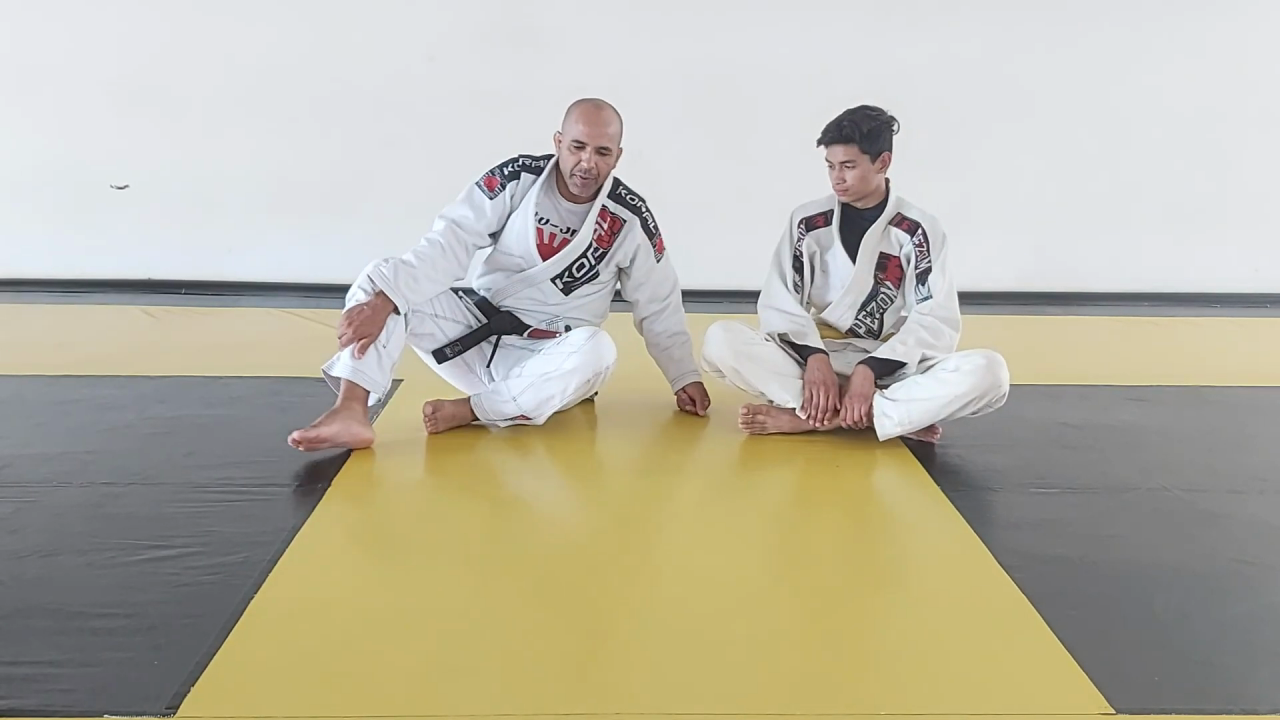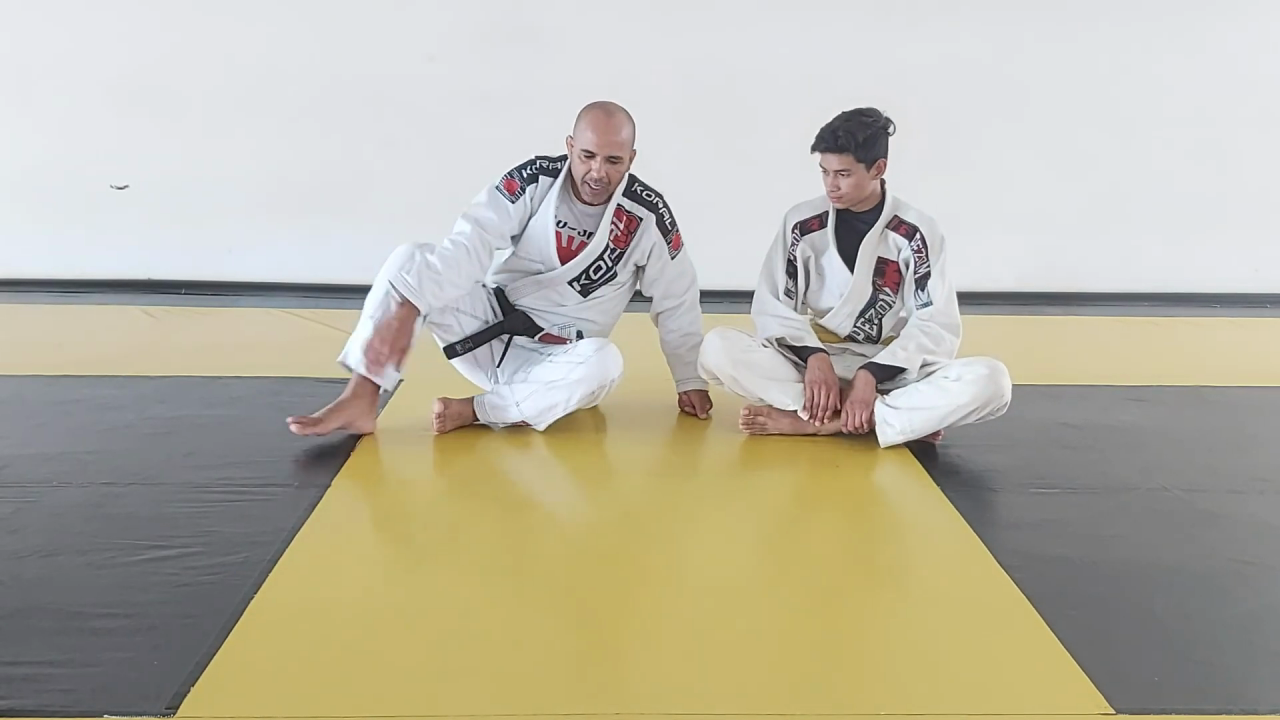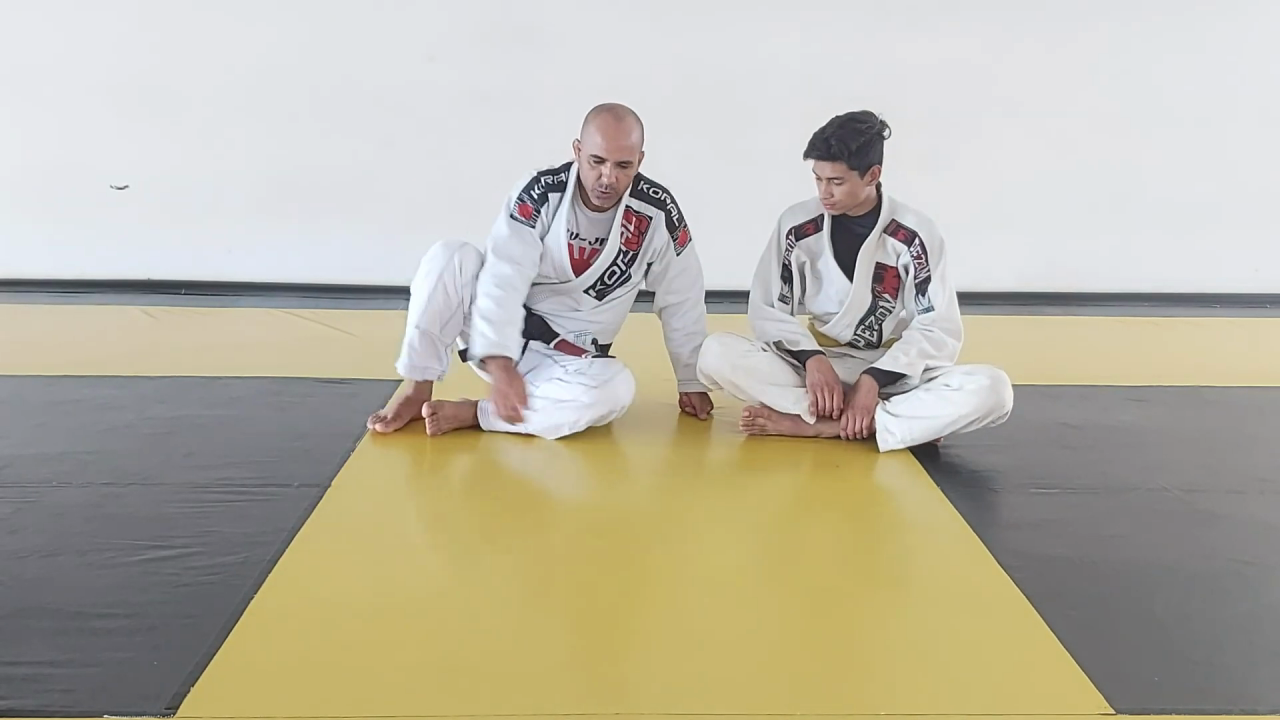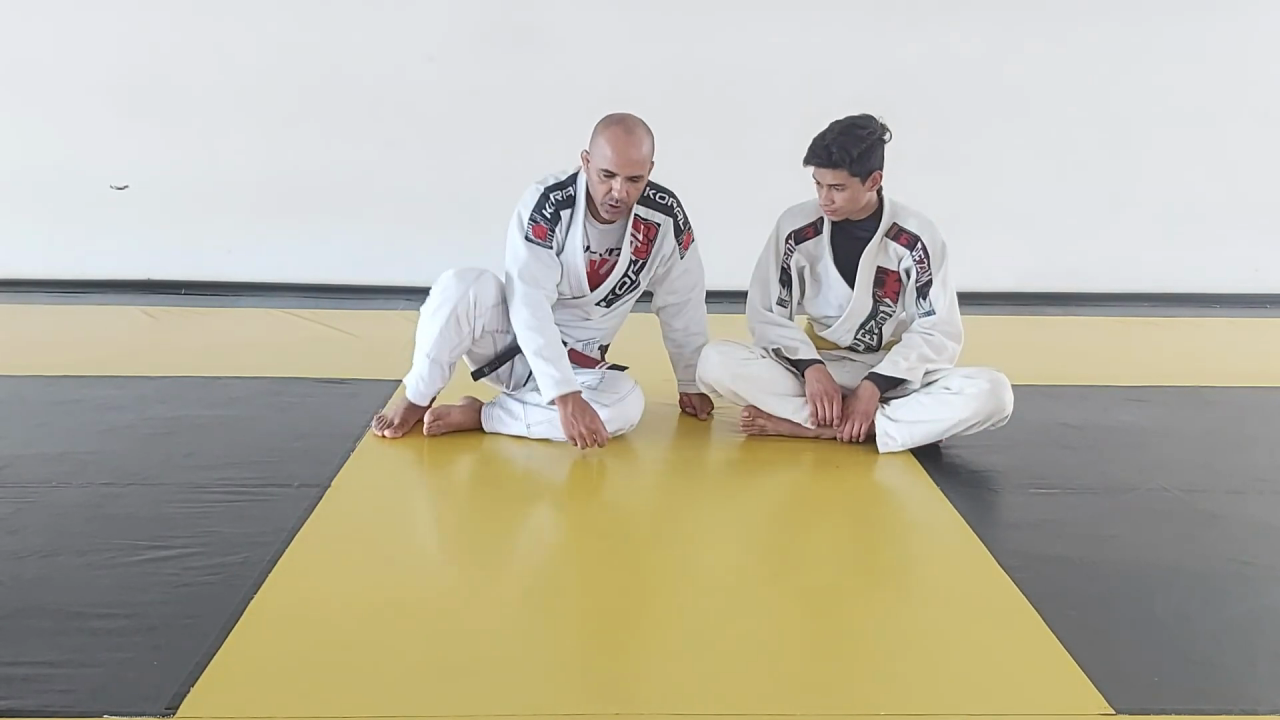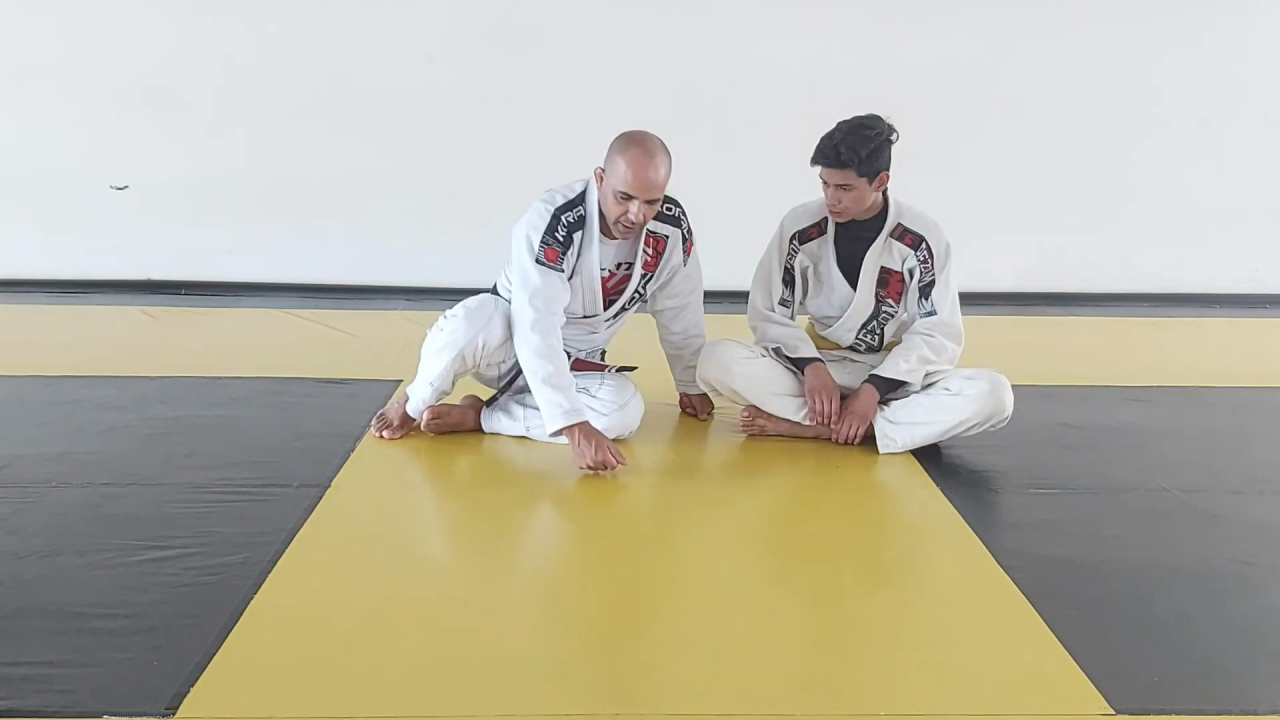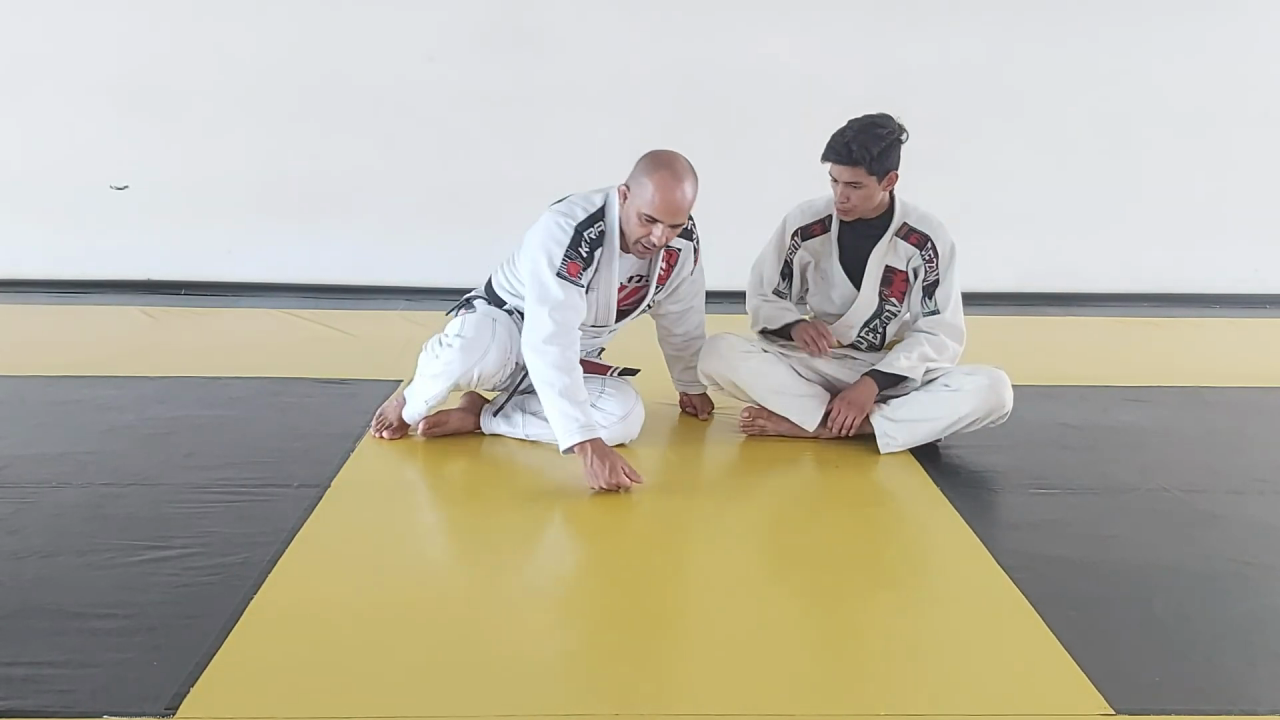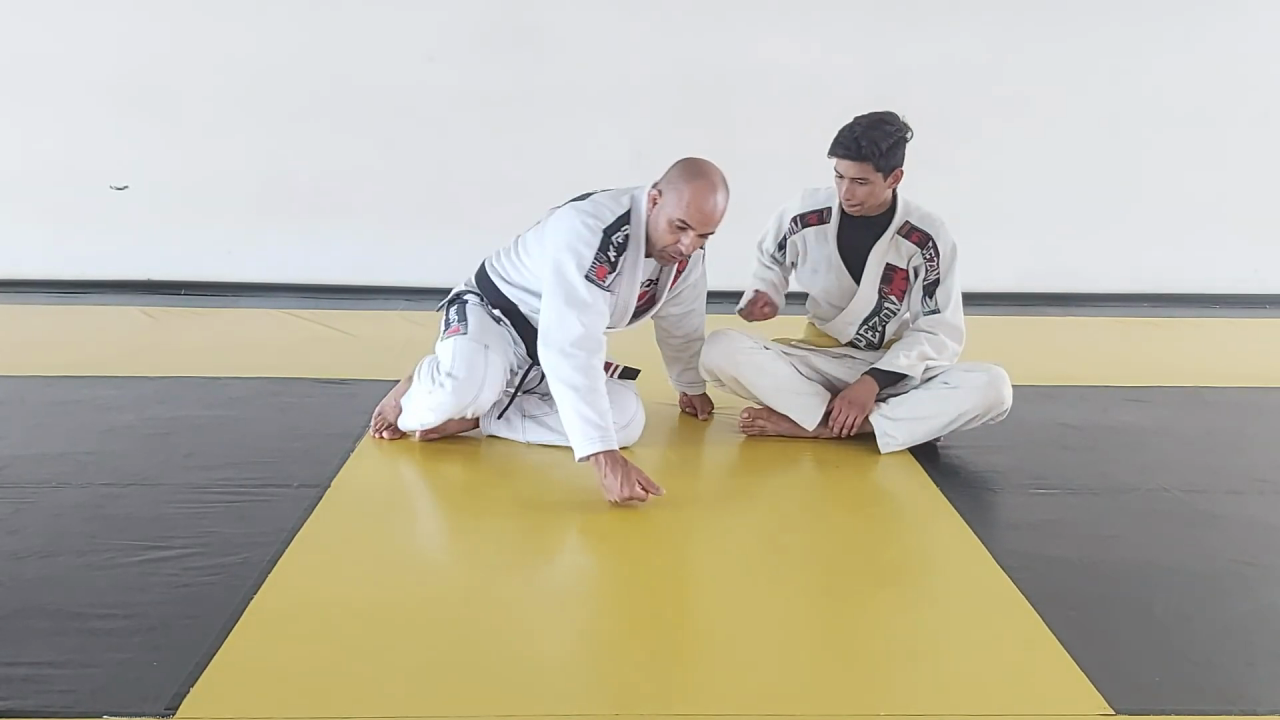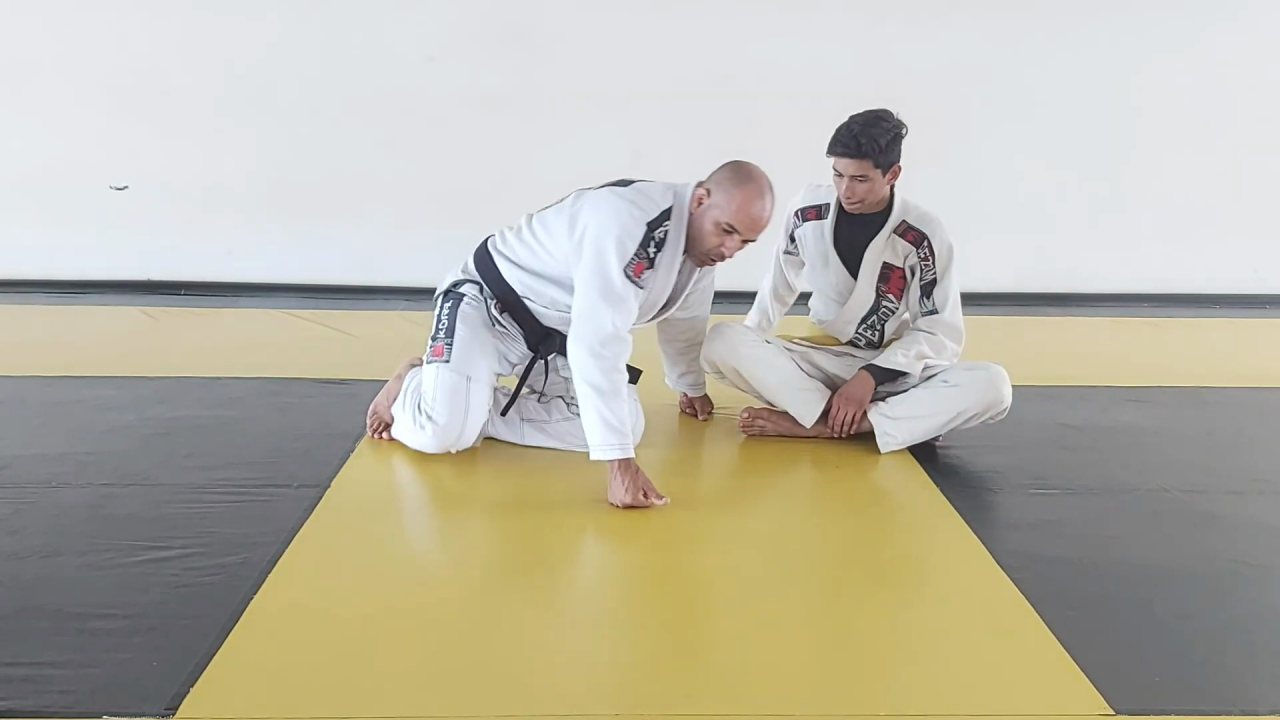
dt=0.2s
person 1, frame 1
left shoulder: (630, 218)
right shoulder: (516, 178)
left elbow: (659, 306)
right elbow: (447, 243)
left wrist: (686, 377)
right wrist: (384, 299)
left hip: (546, 361)
right hip: (475, 333)
left knee: (596, 351)
right knee: (380, 279)
left ankle: (472, 411)
right ankle: (351, 414)
person 1, frame 2
left shoulder: (648, 215)
right shoulder: (533, 180)
left elbow: (676, 301)
right elbow: (468, 248)
left wrist: (690, 381)
right wrist: (405, 310)
left hip: (556, 358)
right hip: (492, 328)
left knee: (602, 364)
right knee: (411, 260)
left ankle: (476, 411)
right ankle: (360, 402)
person 1, frame 3
left shoulder: (658, 212)
right shoulder: (540, 193)
left elbow: (682, 301)
right elbow: (503, 278)
left wrist: (691, 382)
right wrist: (501, 364)
left hip: (569, 360)
right hip: (507, 334)
left knee: (616, 389)
right knee: (451, 257)
left ankle: (477, 414)
right ankle: (417, 392)
person 1, frame 4
left shoulder: (665, 216)
right shoulder: (547, 204)
left elbow: (682, 302)
right elbow: (529, 307)
left wrist: (691, 383)
right wrist: (566, 398)
left hip: (576, 362)
right hip: (508, 338)
left knee: (626, 405)
right knee: (463, 286)
left ankle: (480, 416)
right ankle: (417, 401)
person 1, frame 5
left shoulder: (671, 226)
right shoulder: (551, 220)
left elbow: (680, 307)
right elbow: (535, 331)
left wrist: (690, 385)
right wrist: (575, 426)
left hip: (576, 364)
right hip: (509, 341)
left knee: (625, 410)
right knee: (475, 321)
left ankle: (480, 415)
right ankle: (414, 405)
person 1, frame 6
left shoulder: (682, 241)
right shoulder: (565, 230)
left elbow: (681, 314)
right elbow: (548, 346)
left wrist: (691, 385)
right wrist: (589, 447)
left hip: (576, 360)
right hip: (507, 330)
left knee: (625, 417)
right knee: (473, 349)
left ankle: (478, 416)
right ankle: (411, 405)
person 1, frame 7
left shoulder: (687, 243)
right shoulder: (587, 229)
left elbow: (681, 316)
right elbow: (570, 351)
left wrist: (691, 386)
right wrist: (606, 459)
left hip: (560, 352)
right hip: (495, 313)
left knee: (626, 420)
right knee: (465, 388)
left ankle: (479, 416)
right ankle: (415, 397)
person 1, frame 8
left shoulder: (707, 237)
right shoulder: (627, 217)
left elbow: (684, 318)
right elbow: (598, 345)
left wrist: (691, 387)
right wrist: (621, 465)
left hip: (553, 335)
right hip: (488, 302)
left knee: (626, 425)
right knee: (444, 430)
left ankle: (481, 410)
right ankle: (411, 388)
person 2, frame 1
left shoulder: (920, 230)
right shoulder: (806, 220)
left elbow: (935, 323)
right elbow: (779, 303)
left wrist: (870, 369)
right wrist: (814, 358)
left hip: (892, 365)
right hip: (817, 356)
left knee: (987, 373)
right knee: (720, 340)
left ankle: (810, 416)
person 2, frame 2
left shoulder: (918, 232)
right shoulder: (802, 222)
left elbow: (936, 327)
right elbow: (773, 306)
left wrist: (871, 374)
right wrist: (814, 357)
left hip: (892, 368)
right hip: (816, 360)
left knee: (990, 382)
right knee: (718, 349)
left ankle: (811, 419)
person 2, frame 3
left shoulder: (916, 233)
right shoulder: (796, 224)
left elbow: (937, 329)
right elbow: (768, 310)
left wrist: (873, 379)
right wrist: (812, 359)
left hip: (892, 370)
right hip: (816, 363)
left knee: (992, 391)
right knee: (716, 354)
left ankle: (819, 425)
person 2, frame 4
left shoulder: (917, 237)
right shoulder: (795, 227)
left elbow: (936, 332)
right elbow: (767, 314)
left wrist: (874, 386)
right wrist: (811, 368)
left hip: (892, 372)
right hip: (816, 364)
left knee: (992, 394)
right knee: (716, 363)
left ankle: (816, 425)
person 2, frame 5
left shoulder: (922, 237)
right shoulder: (799, 226)
left elbow: (936, 334)
right elbow: (768, 313)
left wrist: (874, 388)
right wrist: (811, 366)
left hip: (893, 372)
right hip: (817, 363)
left knee: (993, 395)
right knee: (717, 363)
left ankle: (816, 425)
person 2, frame 6
left shoulder: (926, 237)
right shoulder: (804, 222)
left elbow: (939, 333)
right elbow: (763, 297)
left wrist: (873, 383)
right wrist: (795, 325)
left hip: (893, 371)
right hip: (820, 362)
left knee: (993, 391)
right knee: (718, 356)
left ankle: (812, 422)
person 2, frame 7
left shoulder: (928, 236)
right shoulder: (805, 213)
left elbow: (939, 333)
right elbow: (770, 260)
left wrist: (873, 382)
right wrist: (762, 295)
left hip: (893, 369)
right hip: (821, 360)
left knee: (992, 388)
right knee: (719, 351)
left ankle: (814, 423)
person 2, frame 8
left shoulder: (924, 234)
right shoulder: (807, 209)
left elbow: (939, 334)
right elbow: (783, 270)
left wrist: (871, 377)
right wrist: (753, 328)
left hip: (892, 368)
right hip: (821, 358)
left knee: (992, 386)
right knee: (721, 342)
left ankle: (814, 422)
